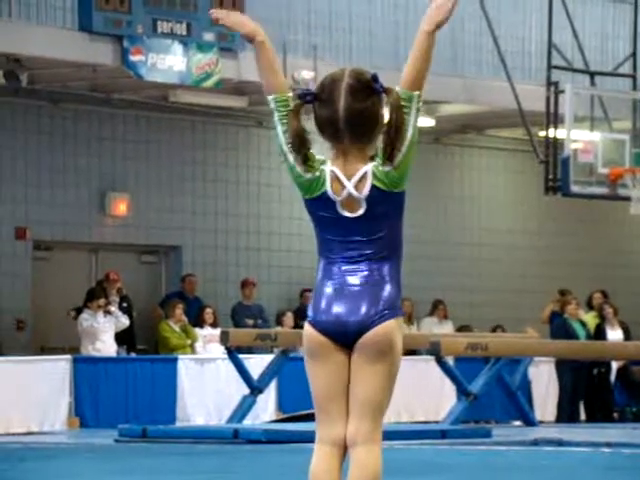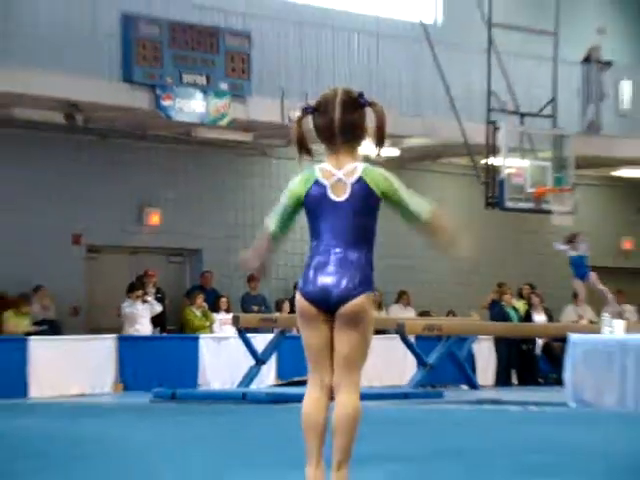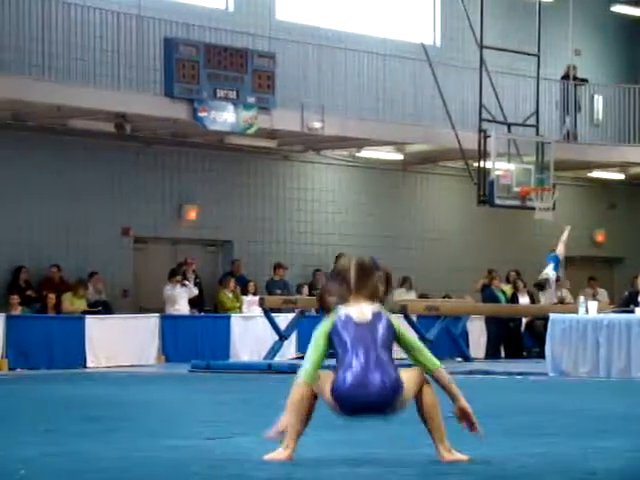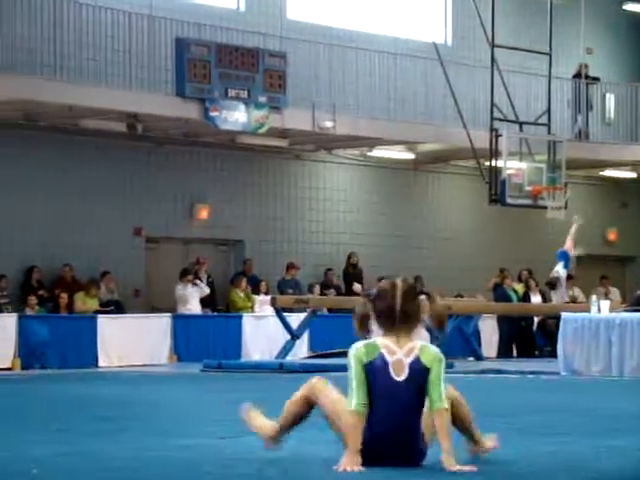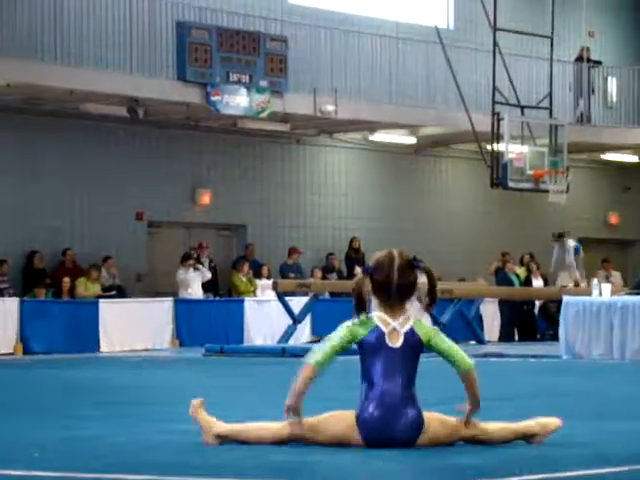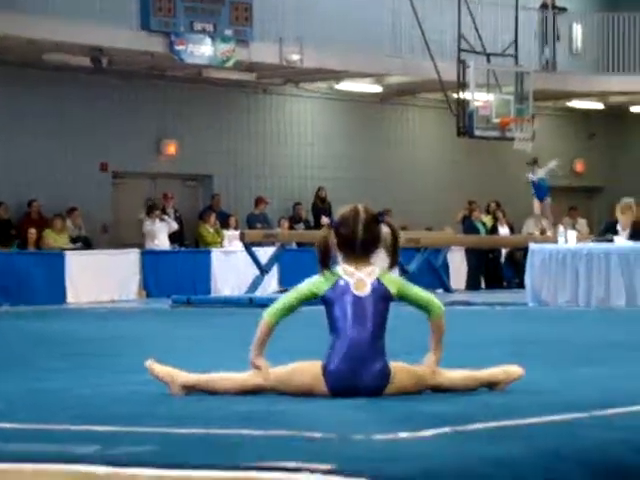
dt=0.5s
person 1, frame 1
left shoulder: (309, 177)
right shoulder: (390, 174)
left elbow: (281, 104)
right elbow: (409, 100)
left wrist: (259, 39)
left hip: (325, 314)
right hip: (377, 314)
left knee: (329, 438)
right knee: (364, 438)
person 1, frame 2
left shoulder: (303, 182)
right shoulder: (376, 179)
left elbow: (275, 227)
right elbow: (422, 213)
left wrist: (256, 256)
right wrist: (452, 243)
left hip: (314, 286)
right hip: (353, 287)
left knee: (318, 382)
right knee: (347, 385)
person 1, frame 3
left shoulder: (331, 323)
right shoulder: (389, 320)
left elbow: (308, 372)
right elbow: (431, 363)
left wrist: (288, 415)
right wrist: (459, 400)
left hip: (347, 398)
right hip: (387, 395)
left knee: (314, 381)
right knee: (418, 376)
left ankle: (287, 449)
right ankle: (445, 449)
person 1, frame 4
left shoulder: (362, 351)
right shoulder: (432, 356)
left elbow: (359, 405)
right elbow: (440, 404)
left wrist: (352, 454)
right wrist: (447, 456)
left hip: (371, 451)
right hip: (411, 454)
left knee: (316, 386)
right knee: (450, 395)
left ankle: (274, 432)
right ankle: (478, 442)
person 1, frame 5
left shoulder: (358, 327)
right shoulder: (423, 329)
left elbow: (315, 360)
right elbow: (465, 365)
left wrist: (294, 402)
right wrist: (473, 409)
left hip: (368, 427)
right hip: (411, 428)
left knee: (292, 428)
right knee: (466, 428)
left ankle: (219, 430)
right ankle: (531, 428)
person 1, frame 6
left shoulder: (325, 281)
right shoulder: (388, 281)
left elbow: (273, 312)
right elbow: (436, 308)
left wrist: (256, 355)
right wrist: (434, 355)
left hip: (335, 377)
right hip: (378, 378)
left knee: (260, 379)
right knee: (432, 377)
left ankle: (184, 380)
right ankle: (494, 376)
